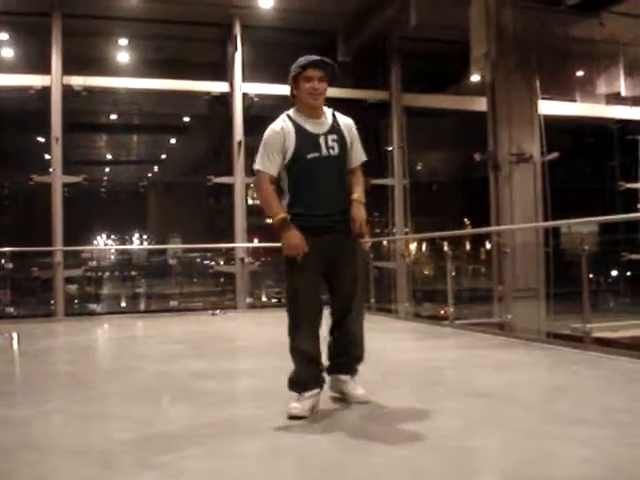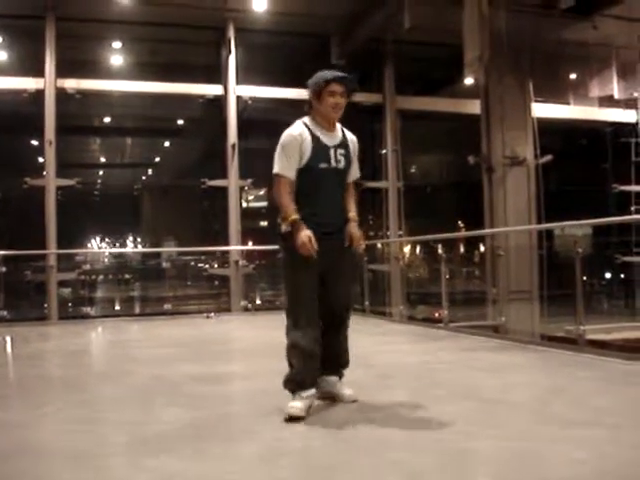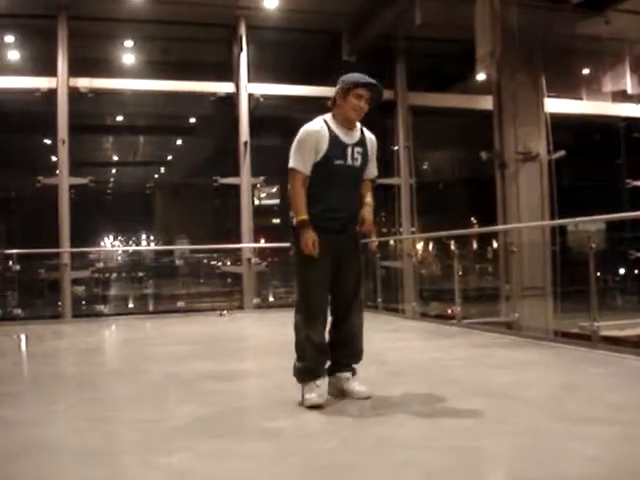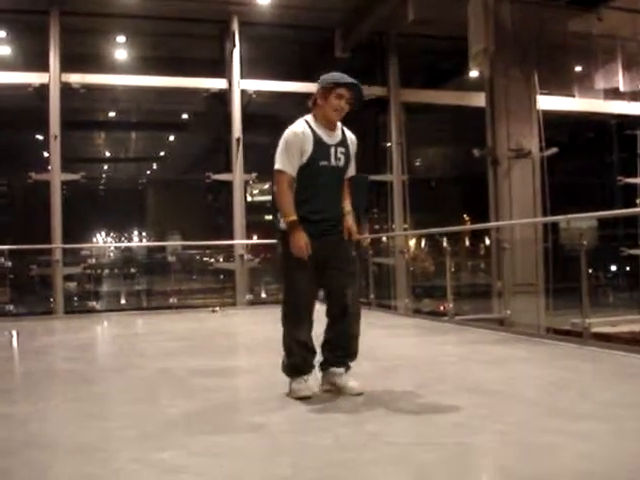
dt=0.3s
person 1, frame 1
left shoulder: (345, 125)
right shoulder: (280, 130)
right elbow: (263, 183)
left wrist: (357, 202)
right wrist: (284, 225)
left hip: (343, 233)
right hip: (303, 235)
left knee: (348, 307)
right knee: (303, 314)
left ankle: (343, 374)
right ankle: (307, 388)
person 1, frame 2
left shoulder: (349, 140)
right shoulder: (296, 136)
right elbow: (282, 187)
left wrist: (352, 221)
right wrist: (298, 226)
left hip: (339, 240)
right hip: (303, 238)
left knee: (338, 310)
right knee: (302, 314)
left ankle: (329, 377)
right ankle: (302, 389)
person 1, frame 3
left shoulder: (368, 139)
right shoulder: (313, 132)
right elbow: (296, 182)
left wrist: (367, 207)
right wrist: (304, 226)
left hip: (349, 234)
right hip: (315, 233)
left knee: (349, 305)
right knee: (312, 305)
left ankle: (341, 373)
right ankle: (312, 379)
person 1, frame 4
left shoulder: (348, 139)
right shoulder: (298, 134)
right elbow: (282, 184)
left wrist: (347, 214)
right wrist: (294, 228)
left hip: (336, 235)
right hip: (302, 234)
left knee: (344, 300)
right knee: (299, 306)
left ankle: (336, 369)
right ankle: (299, 374)
